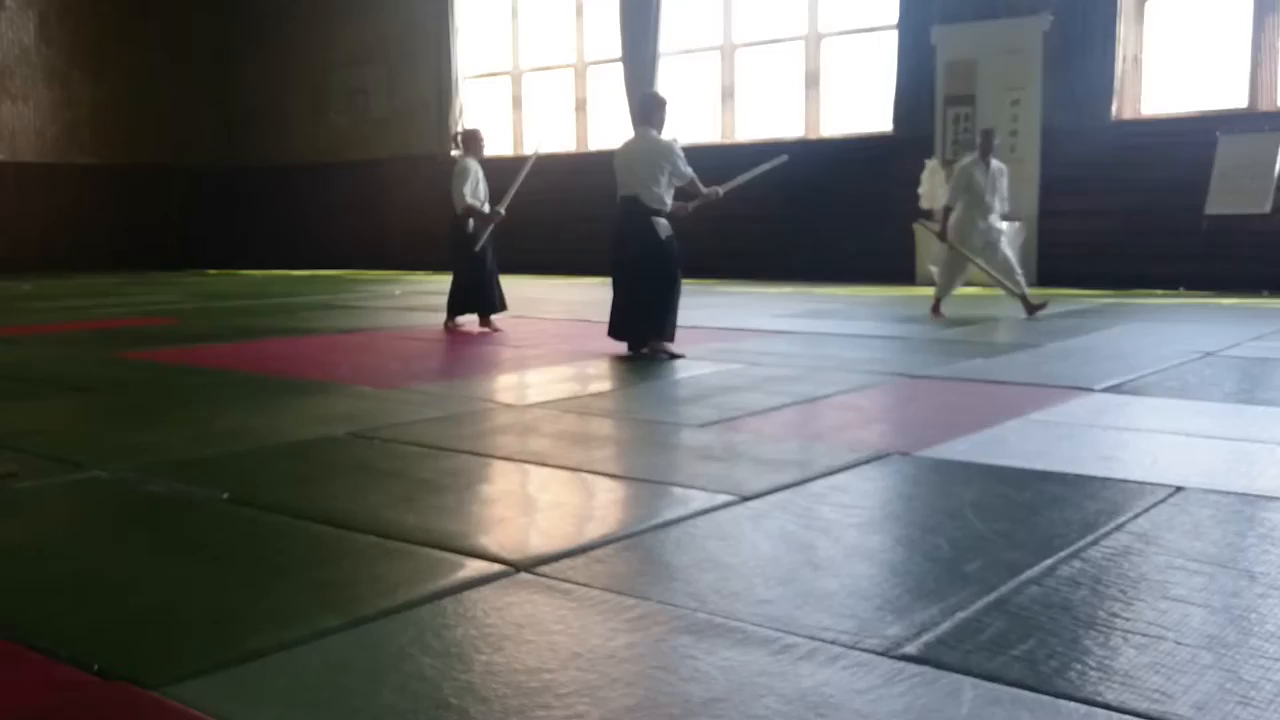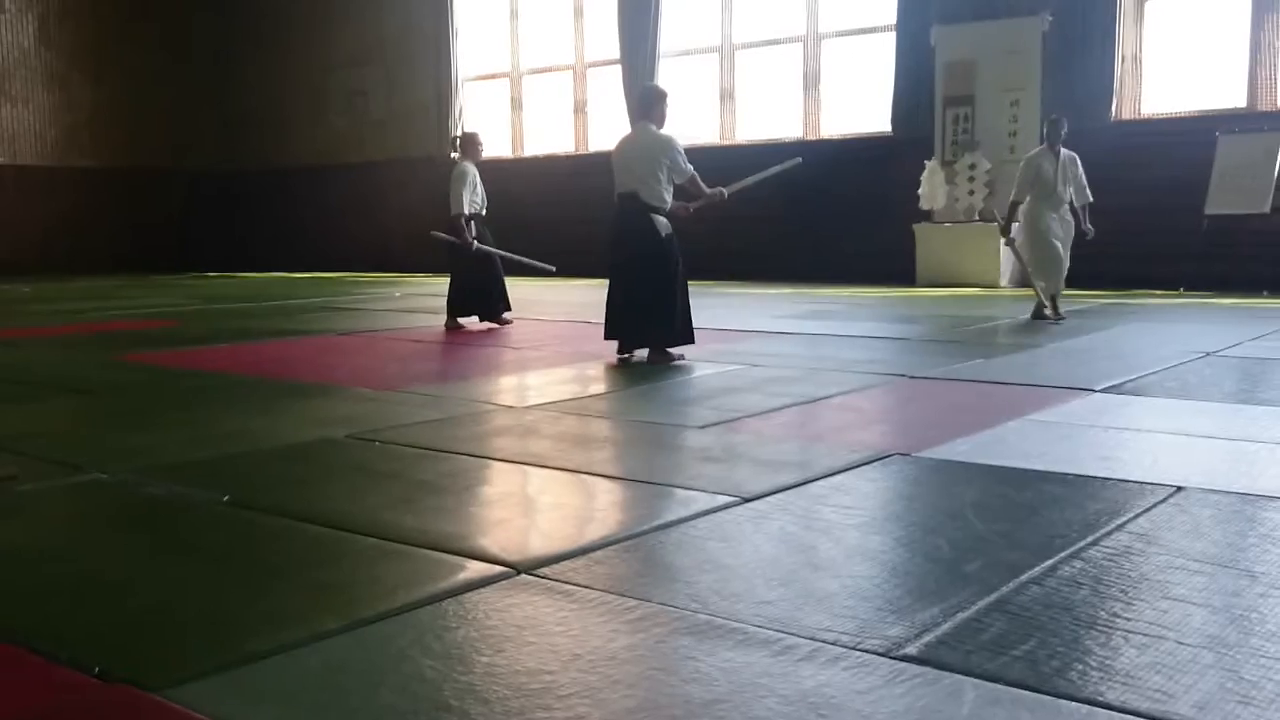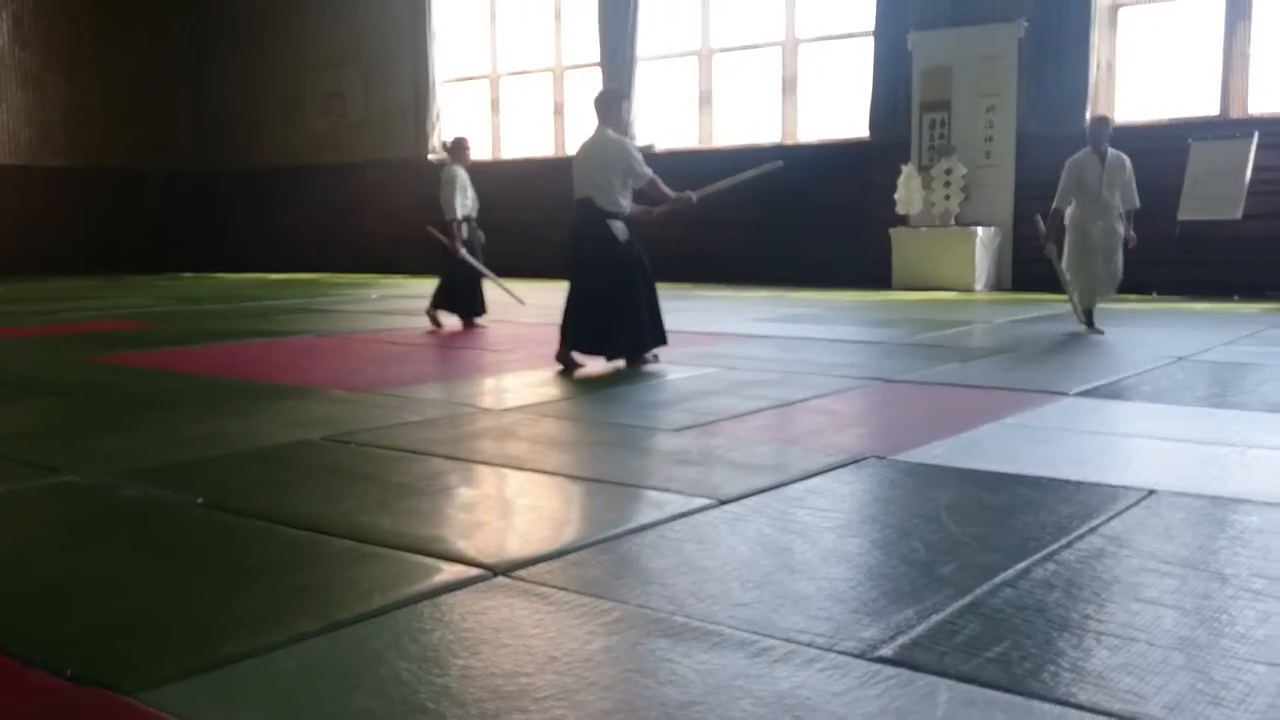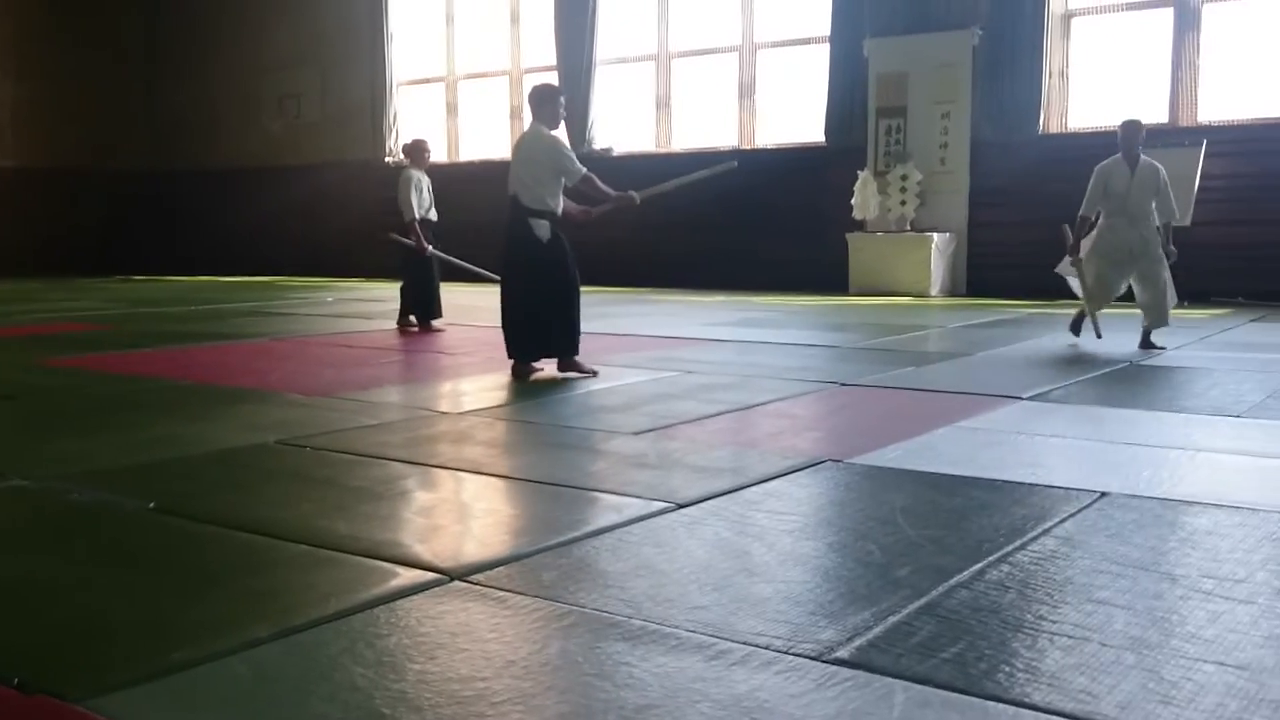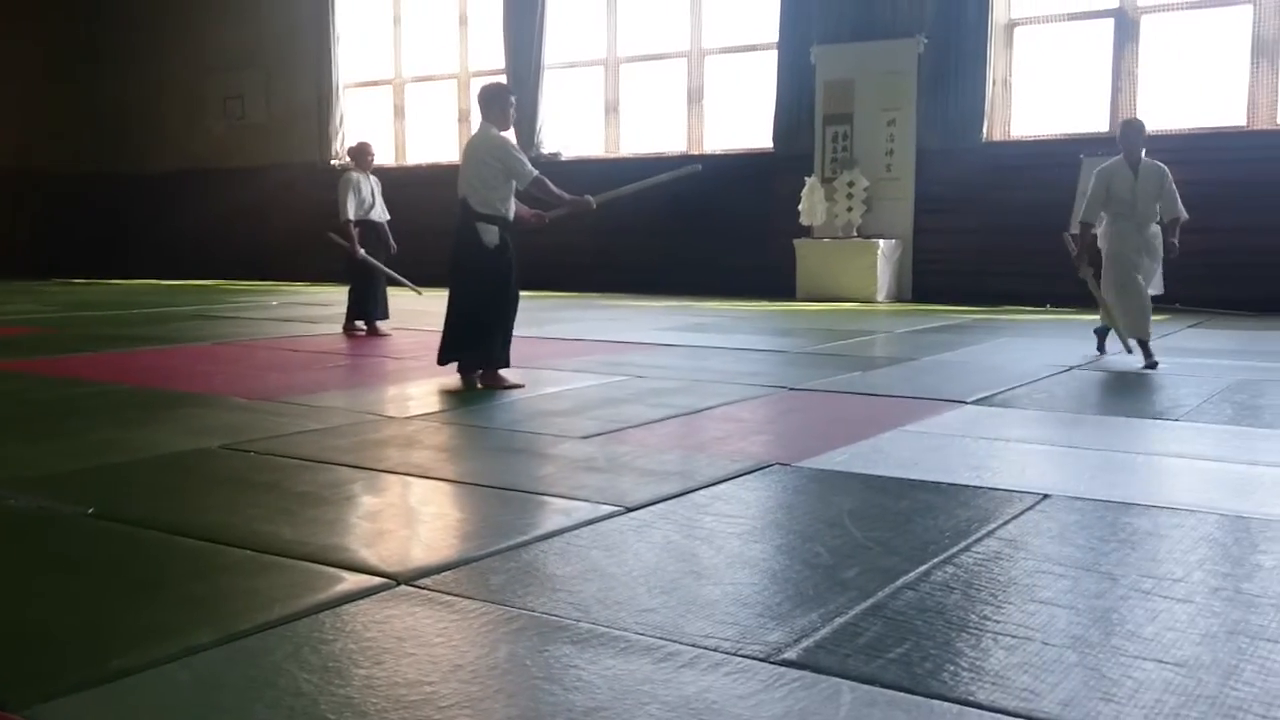
dt=0.4s
person 1, frame 1
left shoulder: (623, 151)
right shoulder: (665, 148)
right elbow: (687, 180)
left wrist: (669, 205)
right wrist: (707, 193)
left hip: (626, 222)
right hip: (651, 224)
left knee: (631, 280)
right knee: (664, 279)
left ankle: (636, 339)
right ankle: (656, 338)
person 1, frame 2
left shoulder: (622, 145)
right shoulder: (664, 142)
right elbow: (688, 177)
left wrist: (670, 205)
right wrist: (710, 194)
left hip: (624, 219)
right hip: (650, 223)
left knee: (625, 280)
right knee: (663, 282)
left ankle: (625, 340)
right ankle: (658, 346)
person 1, frame 3
left shoulder: (585, 148)
right shoulder: (620, 145)
right elbow: (648, 181)
left wrist: (633, 209)
right wrist: (676, 198)
left hip: (584, 224)
right hip: (607, 227)
left knee: (585, 286)
right knee: (632, 283)
left ankle: (567, 348)
right ankle: (636, 350)
person 1, frame 4
left shoulder: (525, 142)
right shoulder: (548, 142)
right elbow: (582, 178)
left wrist: (572, 209)
right wrist: (617, 197)
left hip: (521, 225)
right hip: (539, 227)
left knee: (523, 292)
right knee: (561, 289)
left ankle: (522, 359)
right ankle: (565, 355)
person 1, frame 5
left shoulder: (477, 143)
right shoulder: (498, 143)
right elbow: (534, 182)
left wrist: (524, 213)
right wrist: (572, 201)
left hip: (472, 230)
right hip: (487, 233)
left knee: (472, 298)
right knee: (497, 299)
left ankle: (470, 365)
right ankle: (487, 368)
person 2, frame 1
left shoulder: (1001, 169)
right shoulder: (965, 168)
left elbow: (1002, 201)
right elbow: (952, 199)
left wrist: (1000, 224)
right wrist: (944, 228)
left hip: (991, 223)
right hip: (968, 222)
left knee: (1006, 262)
right knee: (954, 264)
left ankle: (1027, 305)
right ankle: (937, 304)
person 2, frame 2
left shoulder: (1072, 159)
right shoulder: (1034, 160)
left elbow: (1080, 192)
right elbow: (1019, 193)
left wrist: (1085, 222)
right wrist: (1008, 223)
left hip: (1062, 215)
right hip: (1038, 214)
left knee: (1057, 262)
right knee: (1051, 259)
left ankle: (1039, 309)
right ankle: (1053, 305)
person 2, frame 3
left shoulder: (1121, 161)
right shoulder: (1077, 163)
left elbow: (1128, 197)
right elbow: (1062, 199)
left wrist: (1129, 228)
right wrist: (1052, 232)
left hip: (1111, 222)
right hip: (1084, 221)
left knee: (1110, 272)
right knee: (1087, 272)
left ankle: (1085, 306)
right ankle: (1089, 320)
person 2, frame 4
left shoulder: (1155, 171)
right shoulder: (1105, 170)
left elbow: (1166, 209)
right elbow: (1089, 207)
left wrist: (1167, 243)
right wrist: (1076, 242)
left hip: (1145, 234)
right hip: (1112, 232)
left knee: (1156, 286)
right knee: (1102, 284)
left ankle: (1146, 338)
right ankle: (1082, 314)
person 2, frame 5
left shoulder: (1159, 171)
right shoulder: (1106, 172)
left elbow: (1173, 209)
right elbow: (1091, 211)
left wrist: (1173, 237)
right wrist: (1083, 247)
left hip: (1149, 238)
right hip: (1118, 237)
left knee: (1128, 296)
right knee: (1132, 296)
left ankle: (1104, 329)
right ankle: (1147, 352)
person 3, frame 1
left shoulder: (472, 165)
right shoulder: (467, 166)
right elbow: (463, 201)
right wrist: (488, 214)
left hip: (473, 224)
right hip: (469, 225)
left knee: (466, 270)
right knee: (481, 269)
left ankle: (452, 316)
right ankle: (485, 315)
person 3, frame 2
left shoulder: (468, 168)
right shoulder: (465, 170)
right elbow: (459, 206)
right wrist: (465, 234)
left hip: (471, 226)
right hip: (470, 227)
left knee: (462, 273)
right knee: (489, 268)
left ankle: (453, 316)
right ankle: (494, 313)
person 3, frame 3
left shoulder: (457, 172)
right shoulder: (455, 173)
right elbow: (452, 210)
left wrist: (475, 229)
right wrist: (455, 239)
left hip: (465, 227)
right hip: (460, 229)
left knee: (454, 272)
right knee: (469, 272)
left ankle: (434, 308)
right ankle: (468, 316)
person 3, frame 4
left shoulder: (423, 176)
right shoulder: (410, 176)
right elbow: (410, 211)
left wrist: (426, 236)
right wrist: (420, 239)
left hip: (425, 229)
right hip: (417, 231)
left knee: (414, 276)
right knee: (425, 275)
left ankle: (405, 316)
right ankle: (425, 320)
person 3, frame 5
left shoulder: (373, 181)
right shoulder: (351, 179)
left elbow: (381, 212)
right elbow: (347, 214)
left wrist: (389, 238)
right wrist: (353, 241)
left hip: (375, 232)
right hip: (361, 233)
left knee: (363, 279)
right knee: (369, 277)
left ankle: (351, 321)
right ankle: (371, 323)
